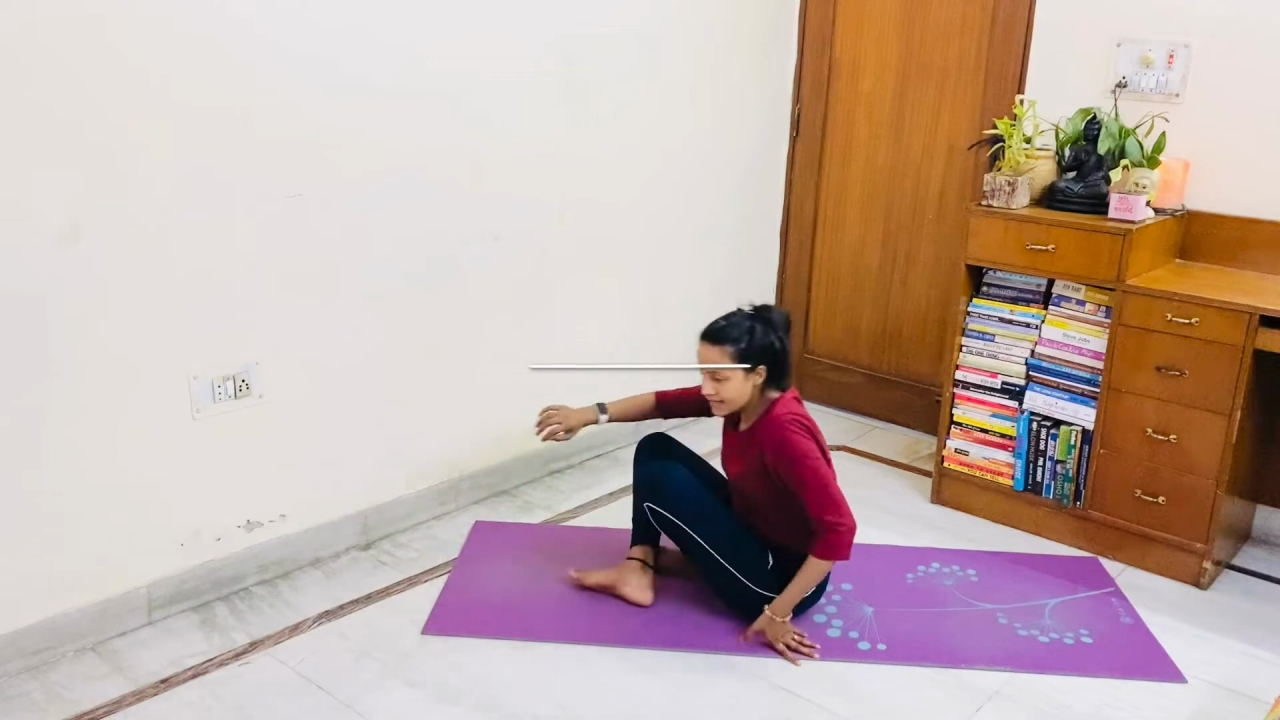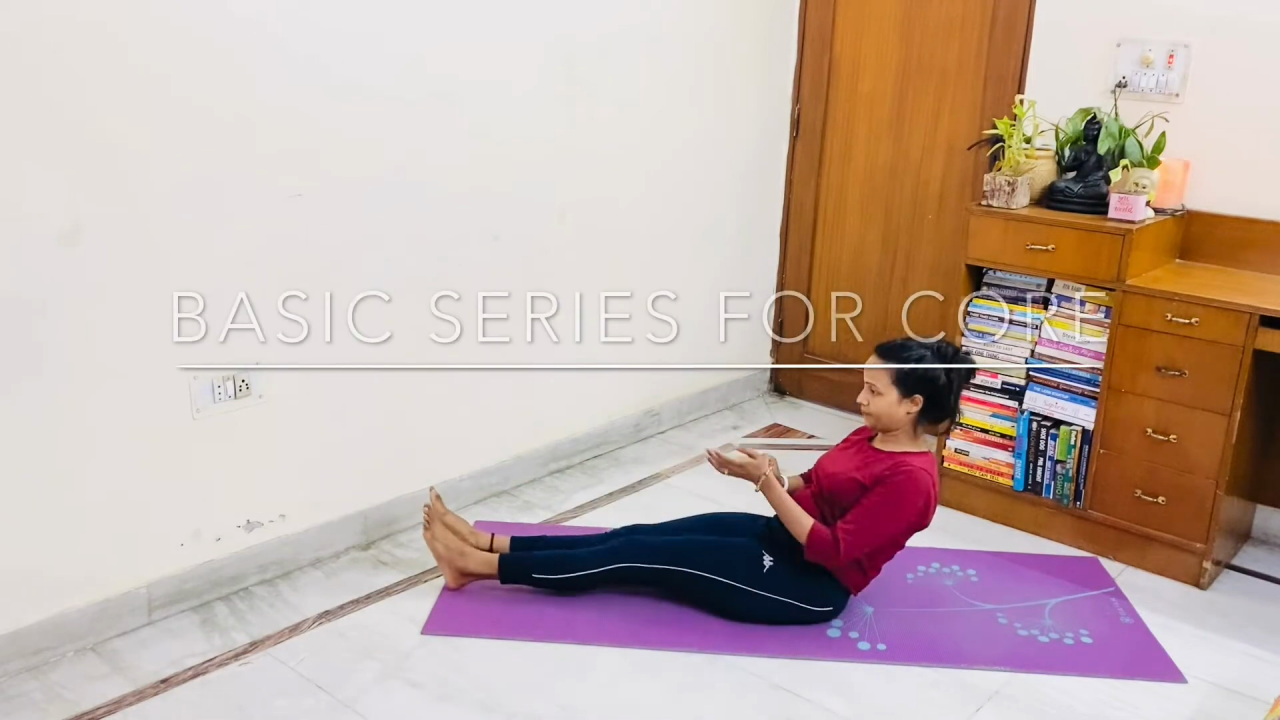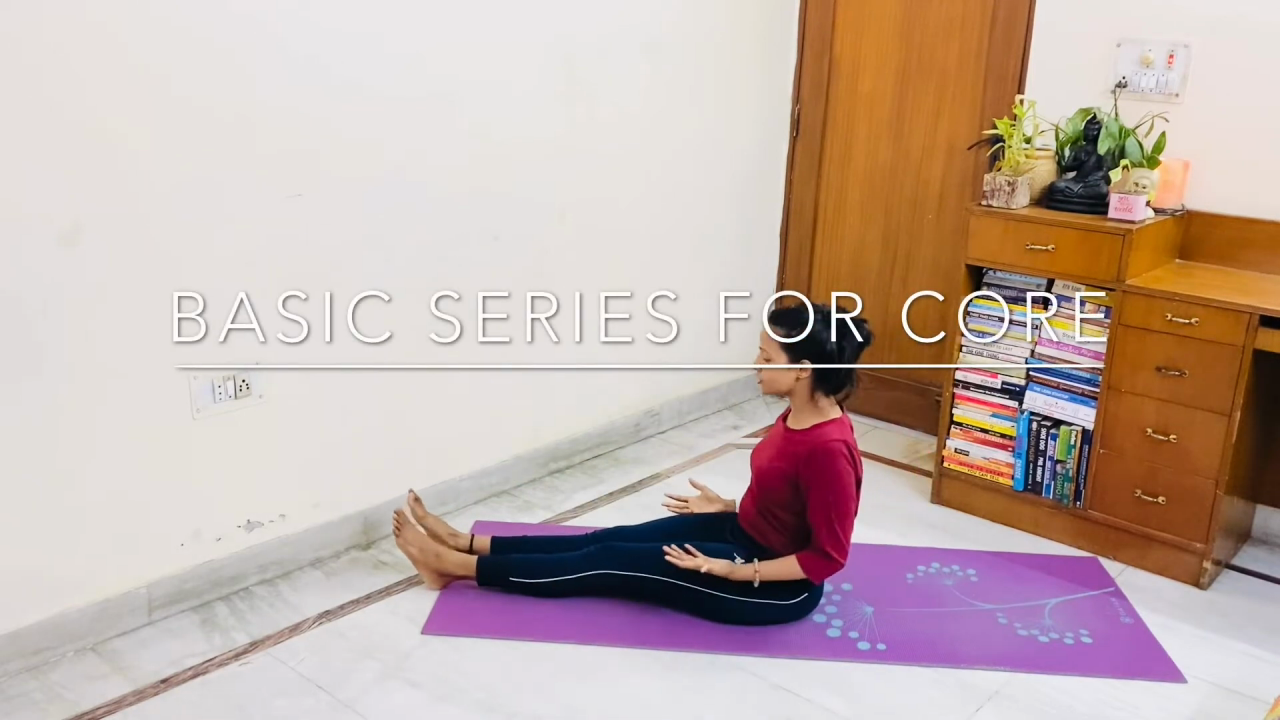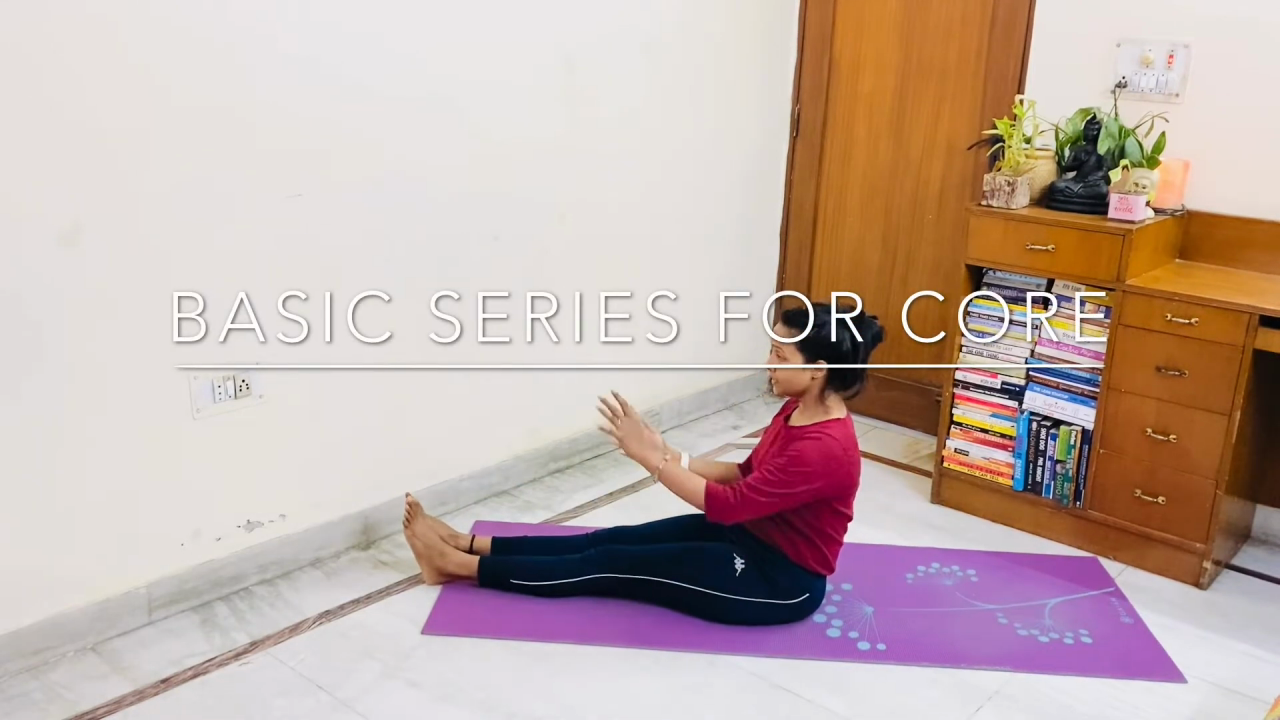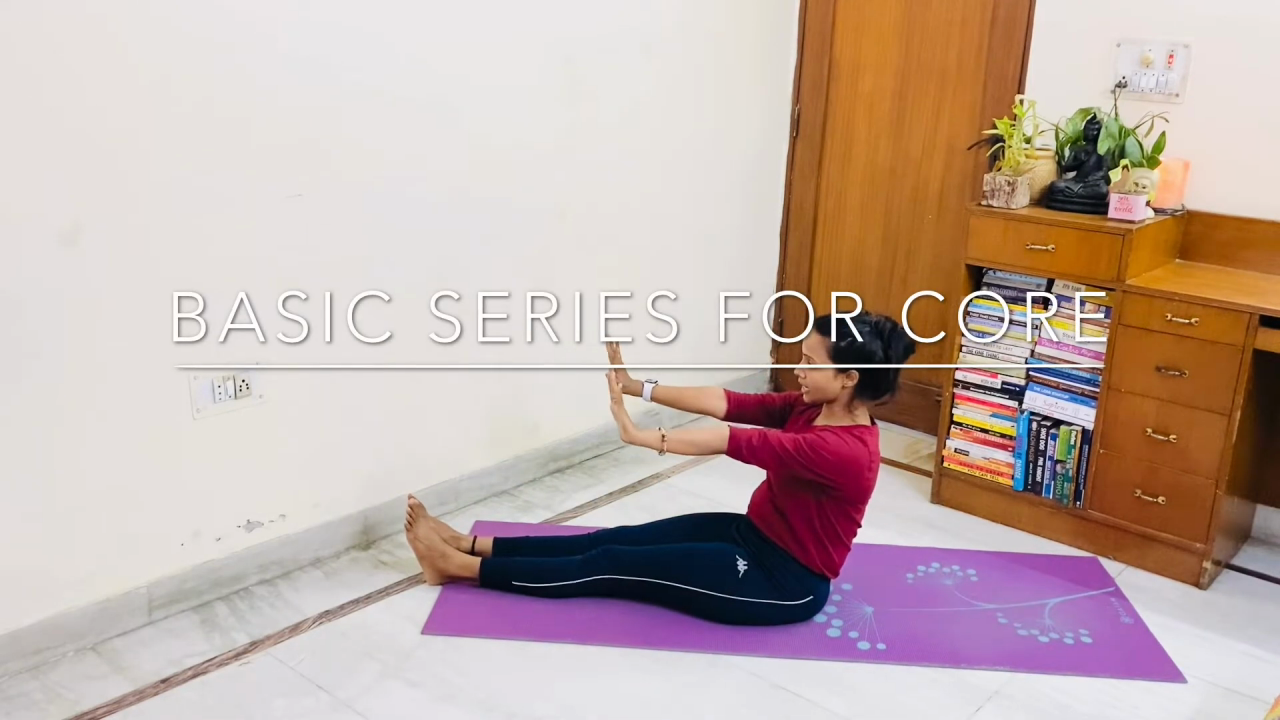
dt=1s
person 1, frame 1
left shoulder: (783, 429)
right shoulder: (741, 398)
left elbow: (839, 530)
right elbow: (663, 402)
left wrist: (778, 612)
right wrist: (592, 414)
left hip: (775, 575)
right hip: (753, 532)
left knee: (659, 481)
right knee: (653, 448)
right ankle: (639, 565)
person 1, frame 2
left shoulder: (911, 479)
right shoulder: (871, 436)
left elbow: (832, 551)
left wrist: (768, 487)
right wrist: (775, 478)
left hip: (807, 588)
right hip: (777, 540)
left knee: (634, 560)
right knee: (635, 538)
left ankle: (478, 564)
right ankle: (488, 545)
person 1, frame 3
left shoulder: (827, 448)
right shoulder: (800, 414)
left elbow: (828, 556)
left wrist: (735, 573)
right wrist: (727, 505)
left hip: (778, 587)
right hip: (747, 535)
left knee: (611, 563)
right knee: (612, 540)
left ankle: (457, 566)
right ankle: (466, 543)
person 1, frame 4
left shoulder: (826, 447)
right shoulder: (799, 408)
left elbow: (730, 503)
right elbow: (751, 474)
left wrist: (651, 457)
right wrist: (670, 457)
left hip: (782, 582)
right hip: (760, 540)
left knee: (616, 563)
right knee: (615, 540)
left ankle: (458, 566)
right ankle: (469, 544)
person 1, frame 5
left shoulder: (847, 451)
right shoulder: (814, 408)
left elbow: (739, 442)
right elbow: (728, 403)
left wrist: (642, 436)
right wrist: (639, 387)
left hip: (786, 583)
right hip: (756, 536)
left knee: (616, 564)
right knee: (617, 540)
left ankle: (461, 567)
right ankle: (471, 545)
